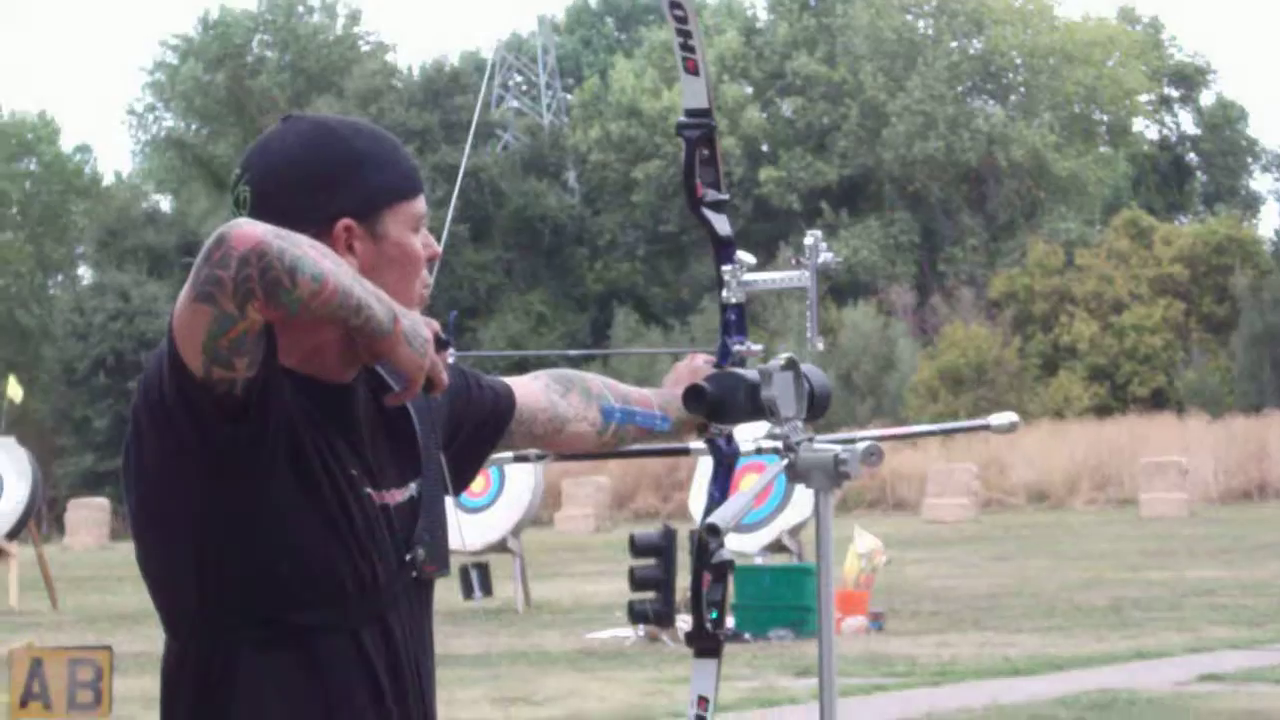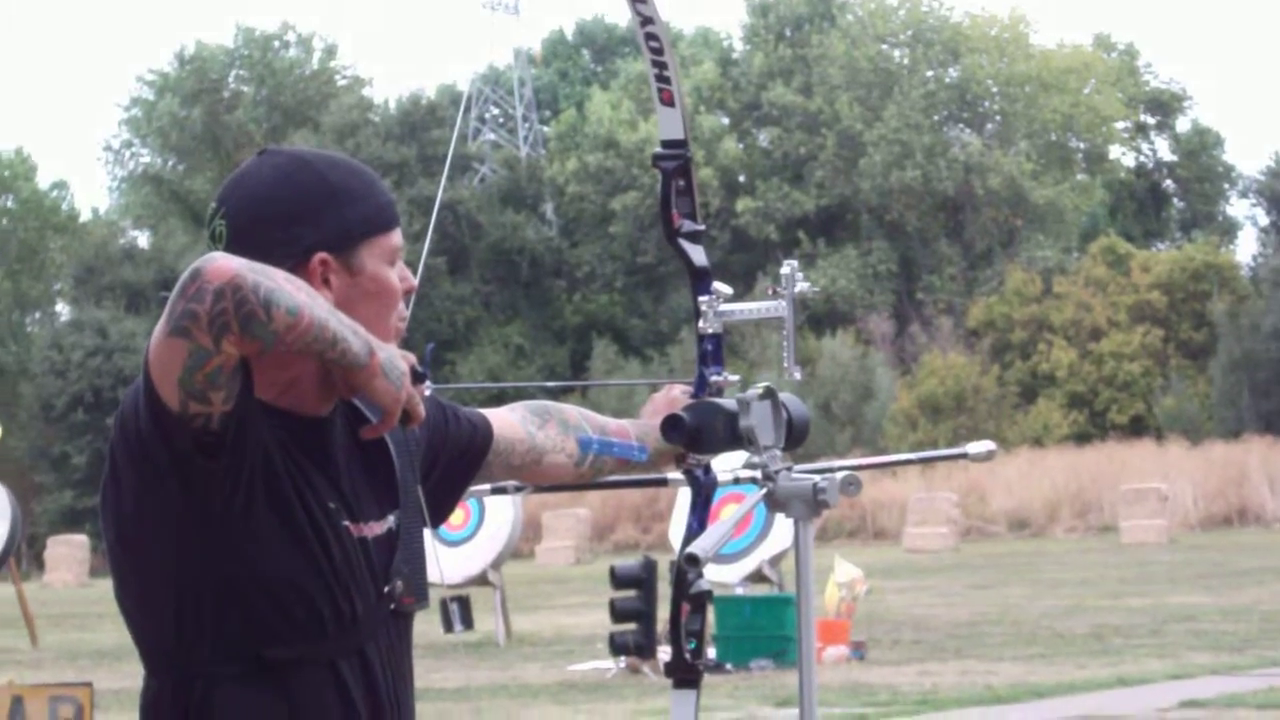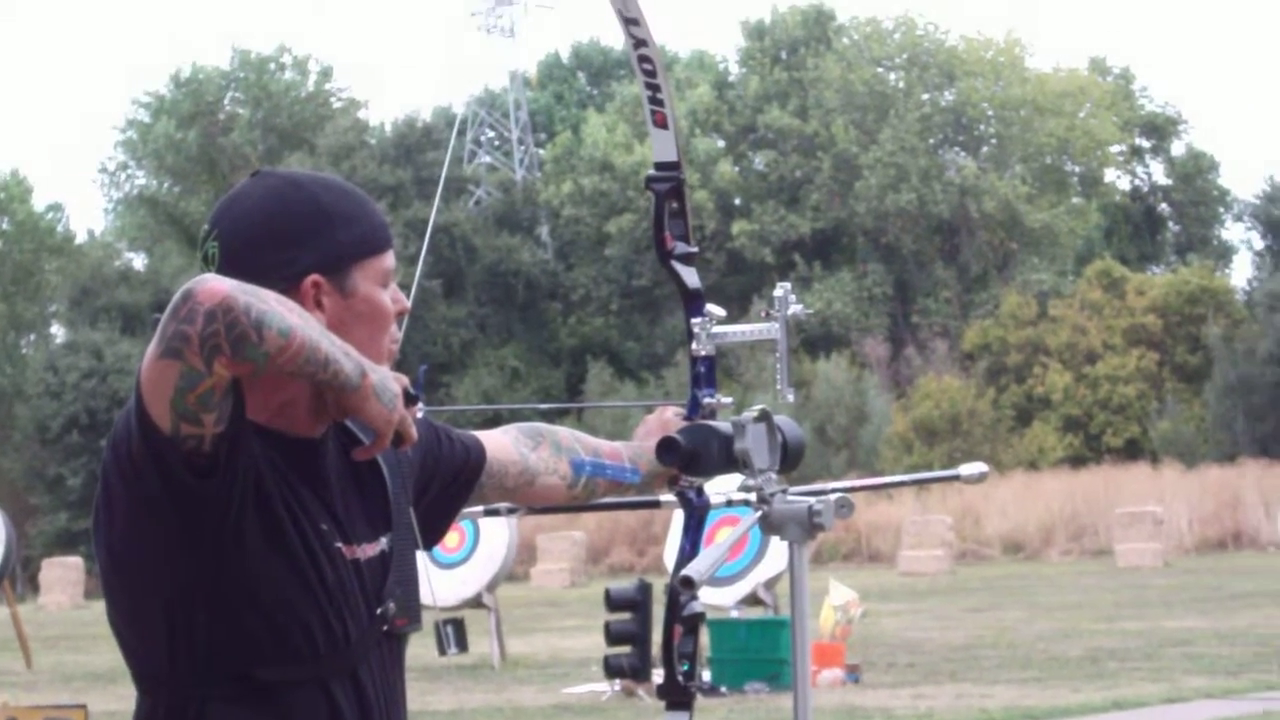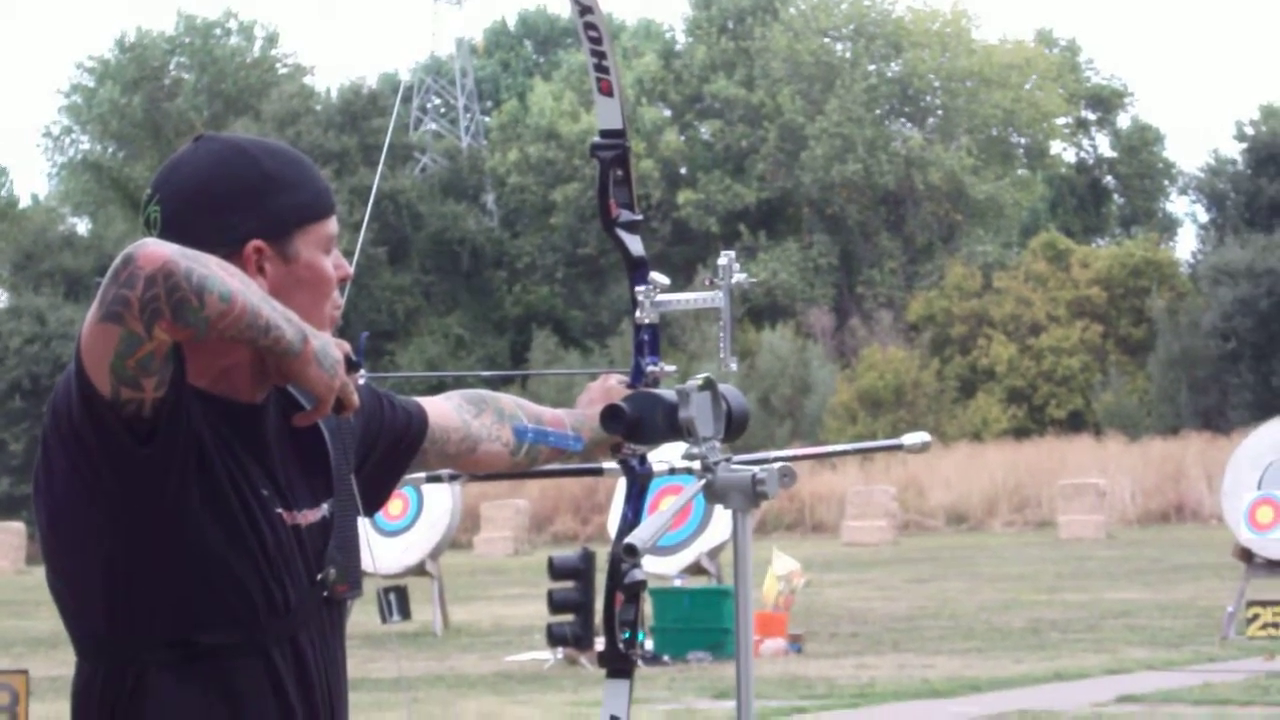
dt=0.7s
person 1, frame 1
left shoulder: (409, 393)
right shoulder: (221, 394)
left elbow: (552, 404)
right elbow: (242, 252)
left wrist: (668, 405)
right wrist: (386, 323)
person 1, frame 2
left shoulder: (387, 427)
right shoulder: (192, 430)
left elbow: (530, 437)
right elbow: (218, 284)
left wrist: (647, 434)
right wrist: (361, 354)
person 1, frame 3
left shoulder: (377, 448)
right shoulder: (184, 453)
left elbow: (523, 458)
right elbow: (208, 307)
left wrist: (640, 458)
right wrist: (354, 379)
person 1, frame 4
left shoulder: (321, 413)
right shoulder: (115, 416)
left elbow: (468, 425)
right elbow: (150, 269)
left wrist: (582, 426)
right wrist: (294, 341)
